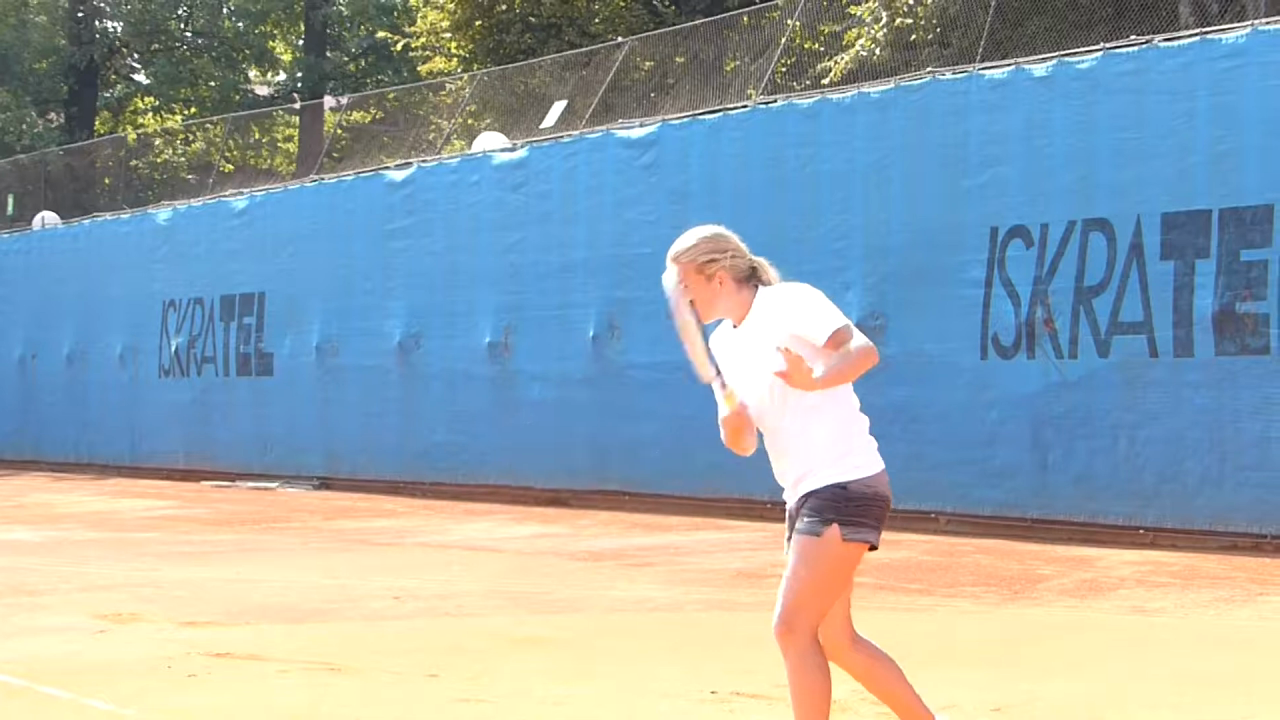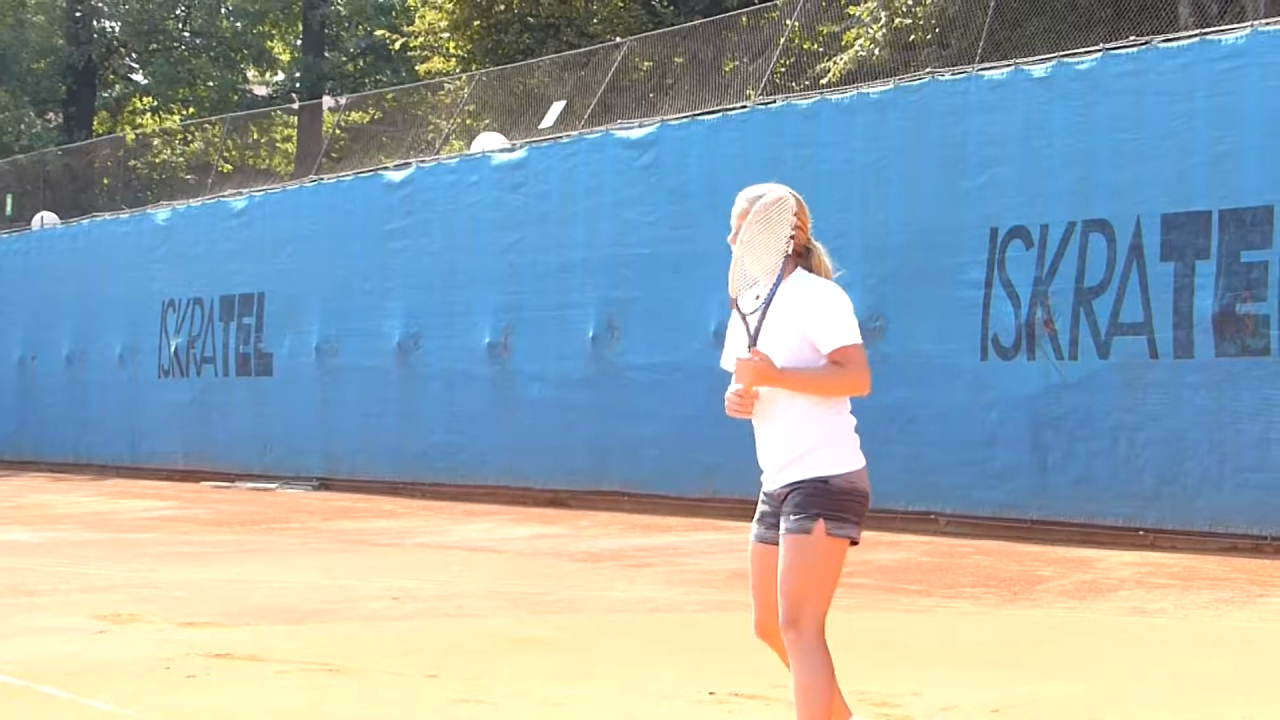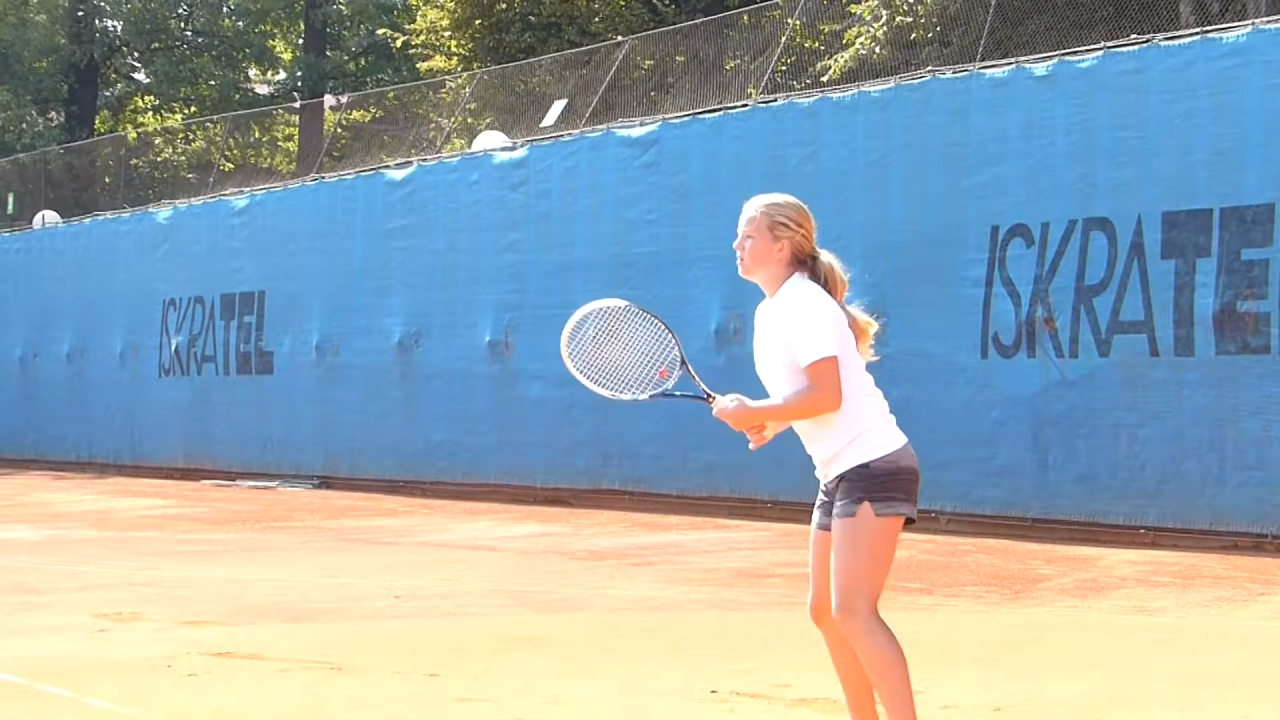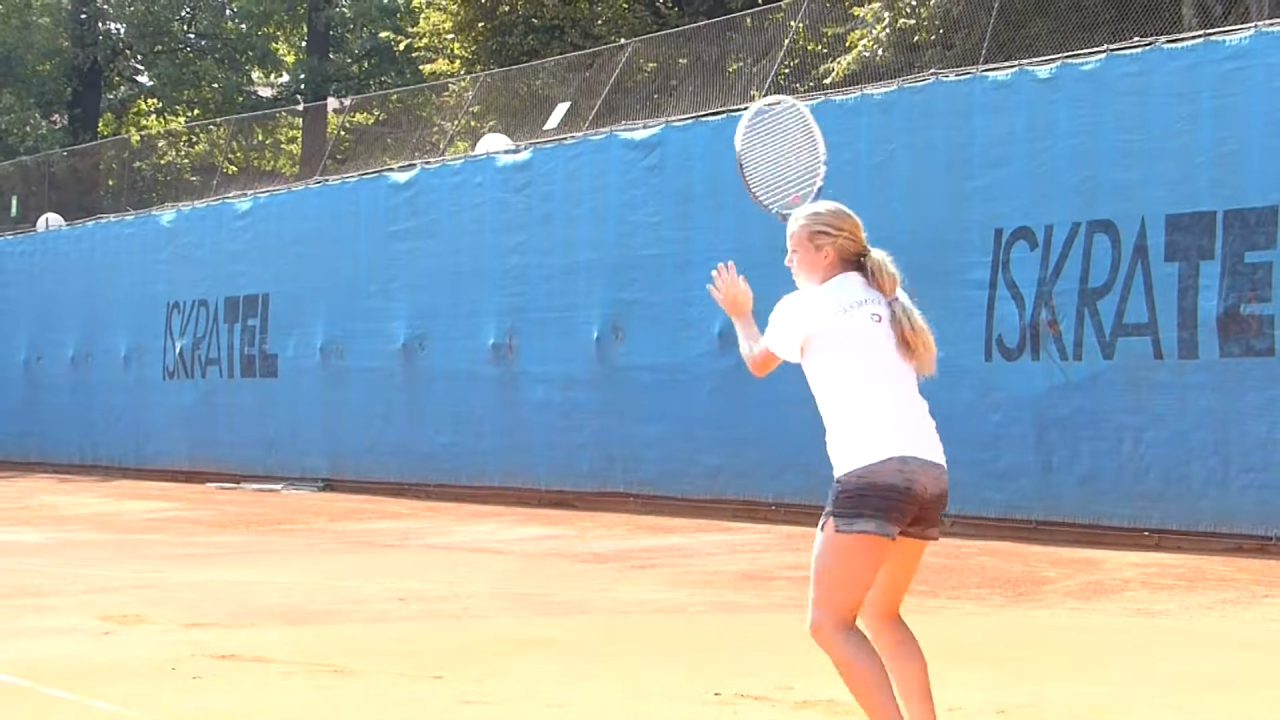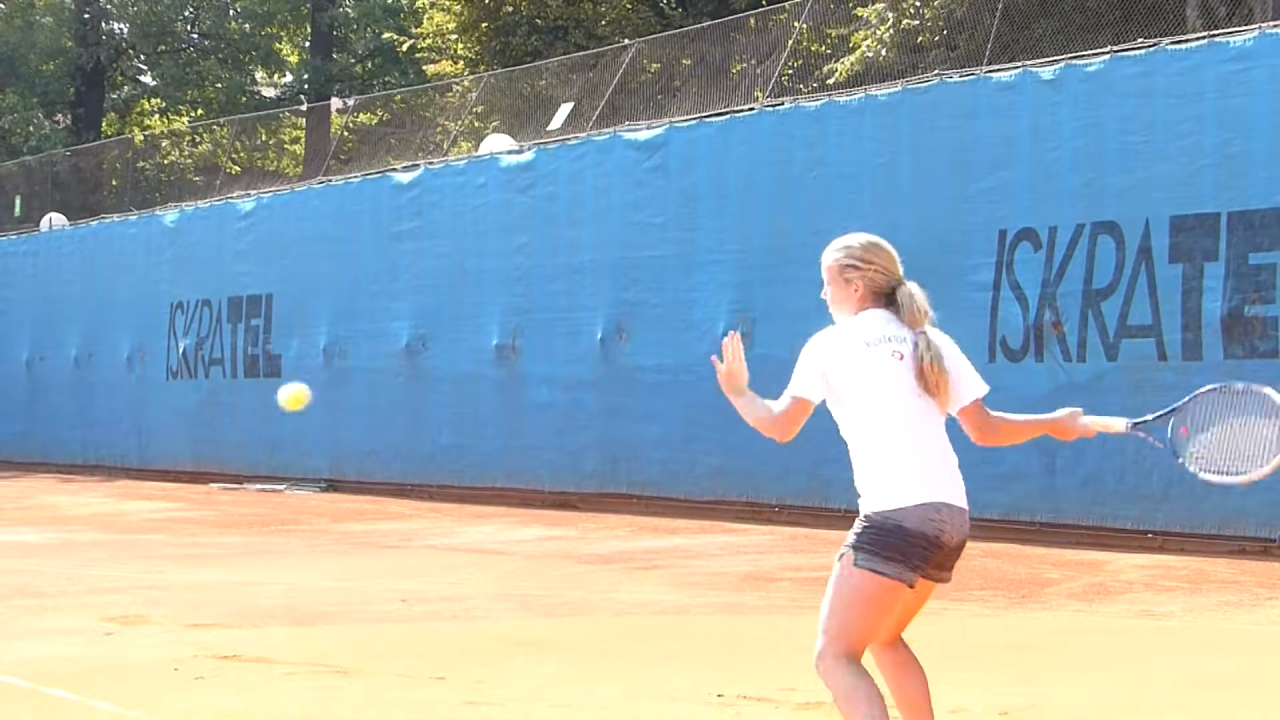
dt=0.5s
person 1, frame 1
left shoulder: (792, 301)
right shoulder: (720, 345)
left elbow: (864, 351)
right elbow: (744, 441)
left wrist: (815, 380)
right wrist: (729, 423)
left hip: (846, 488)
right hip: (808, 498)
left knee: (792, 628)
right knee: (837, 642)
person 1, frame 2
left shoulder: (816, 296)
left elbow: (855, 379)
right elbow: (747, 392)
left wrist: (776, 375)
right wrist: (737, 398)
left hip: (827, 480)
right hip: (780, 486)
left knee: (798, 627)
right knee: (770, 626)
person 1, frame 3
left shoulder: (805, 305)
right shoulder: (771, 312)
left elbow: (828, 396)
left wrist: (754, 413)
right wrist: (773, 423)
left hip: (875, 467)
right hip: (841, 475)
left knee: (852, 611)
right knee: (826, 612)
person 1, frame 4
left shoulder: (800, 306)
right shoulder: (889, 298)
left elbow: (759, 362)
left wrist: (741, 315)
left hip: (874, 475)
right hip: (927, 474)
left knee: (830, 626)
right knee: (880, 616)
person 1, frame 5
left shoulder: (826, 345)
right shoulder: (931, 342)
left elbow: (779, 425)
right elbow: (984, 429)
left wrist: (738, 395)
right wrist: (1048, 424)
left hip: (897, 518)
right hip: (947, 517)
left knee: (835, 658)
right knee: (881, 638)
